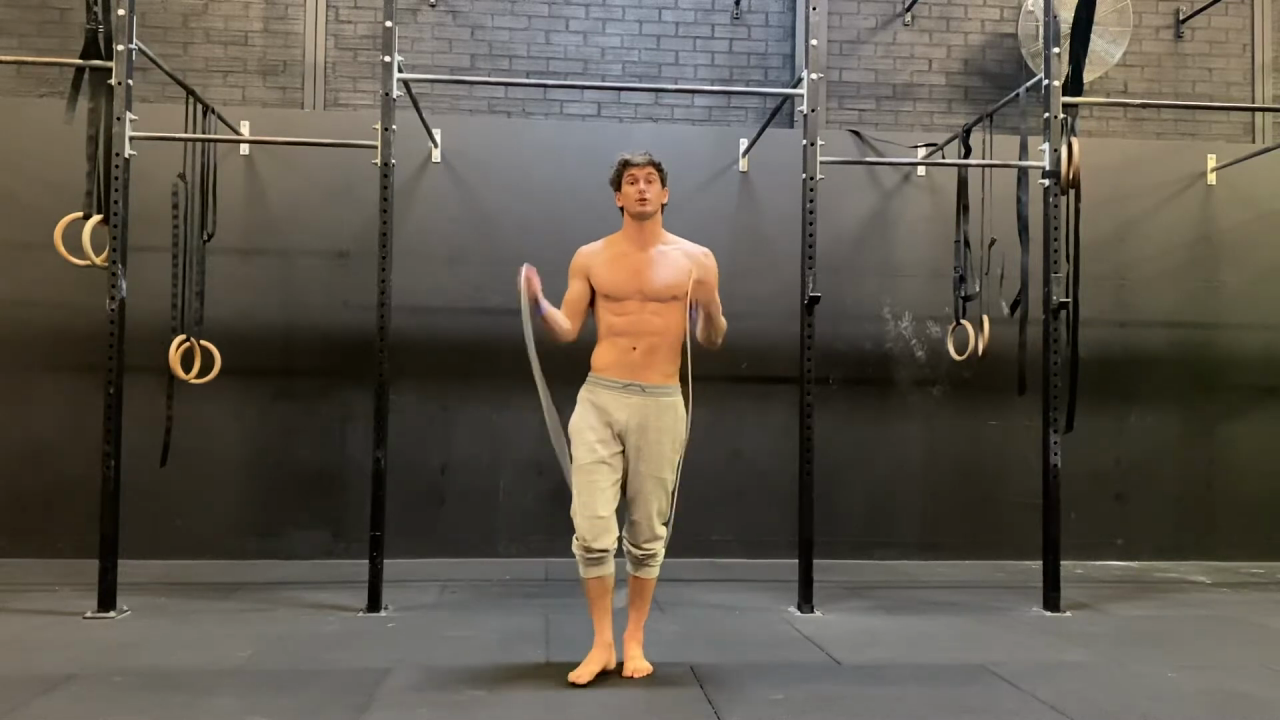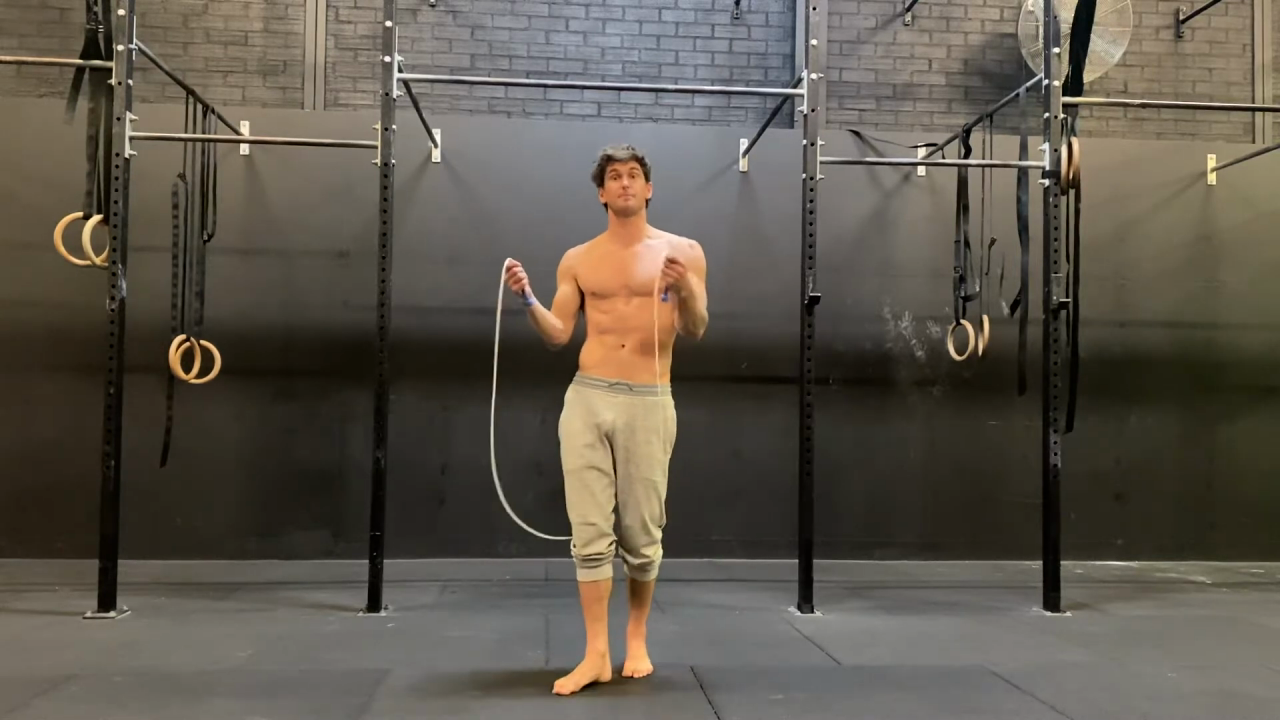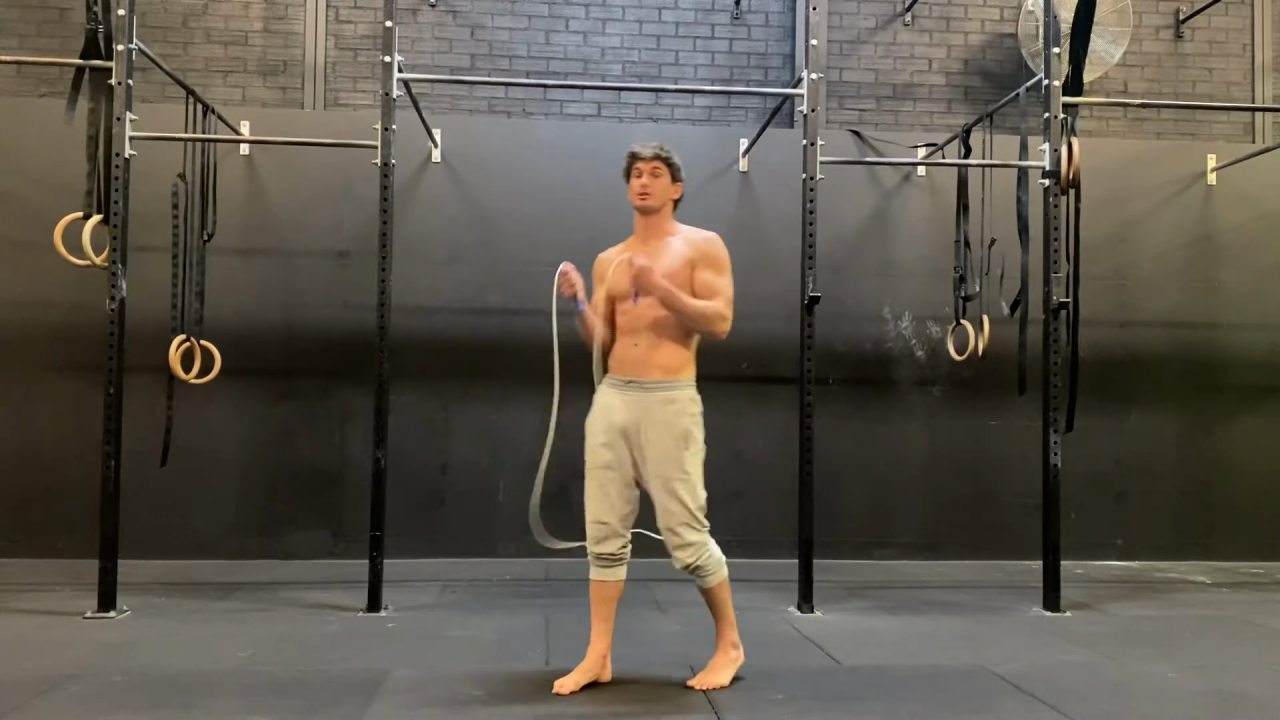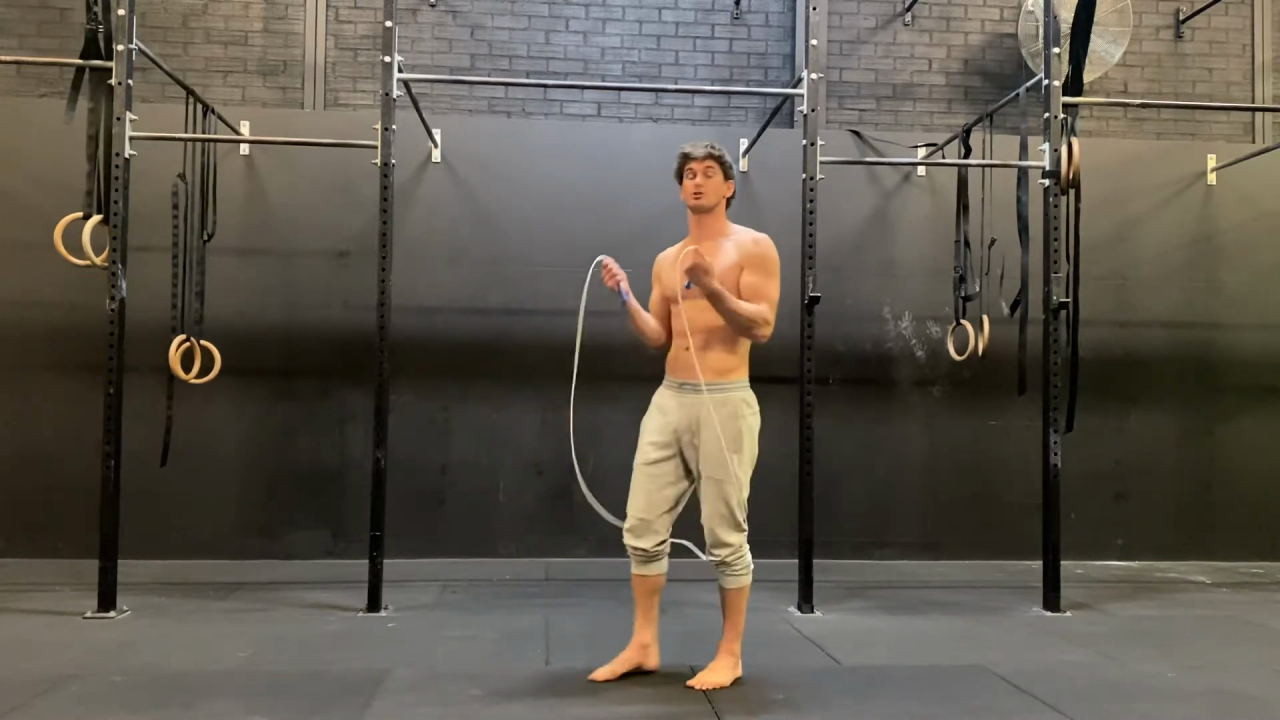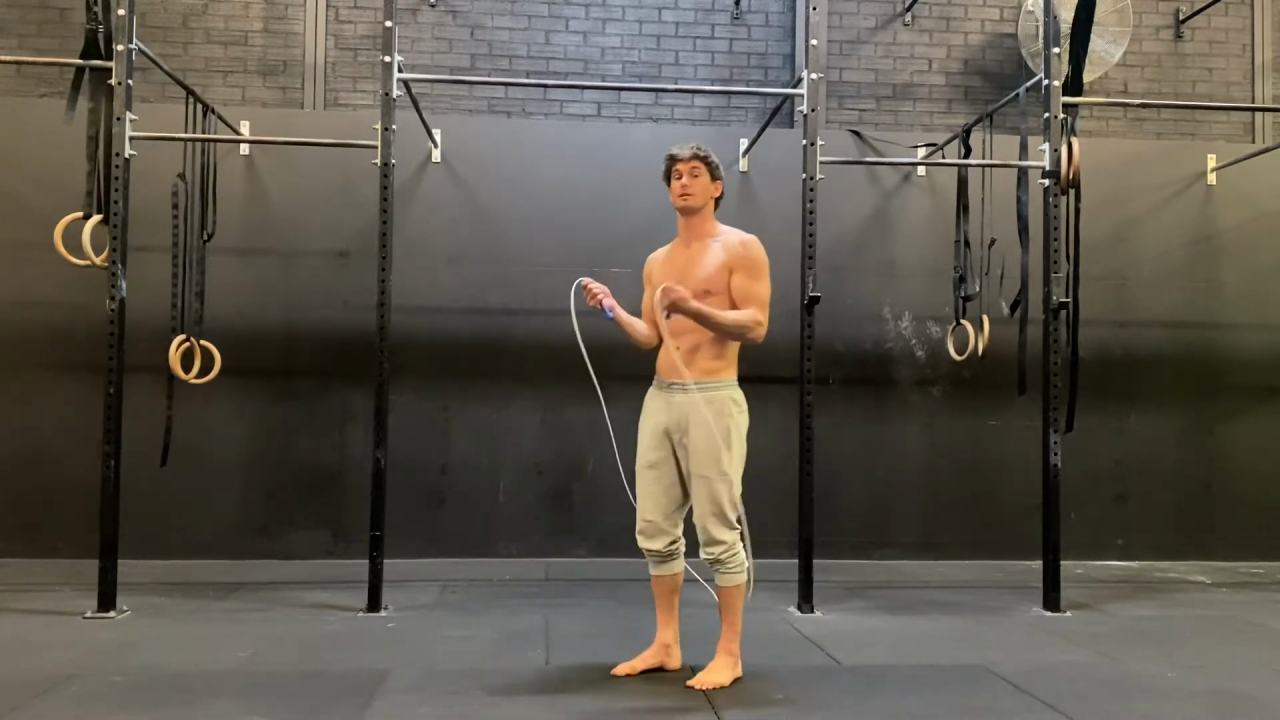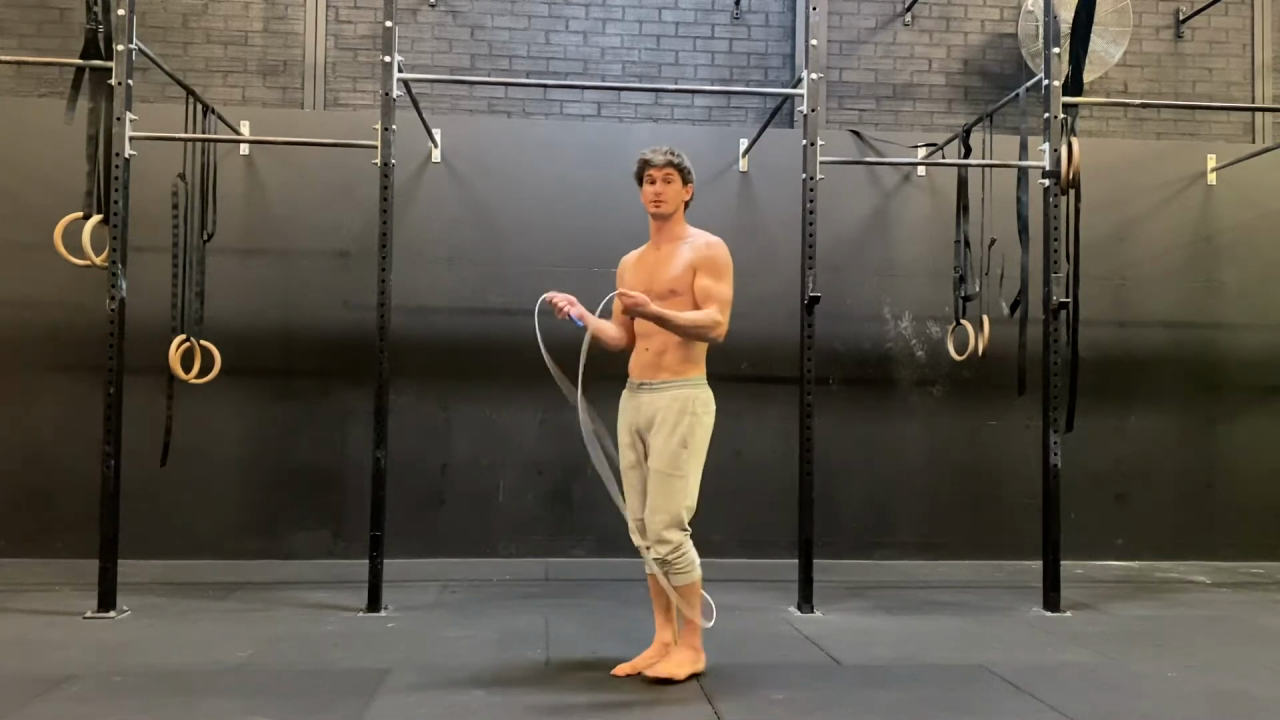
dt=0.5s
person 1, frame 1
left shoulder: (694, 257)
right shoulder: (590, 256)
left elbow: (711, 339)
right elbow: (567, 328)
left wrist: (712, 309)
right wrist: (538, 302)
left hip: (660, 404)
right hip: (599, 399)
left knee: (647, 532)
right knee: (592, 527)
left ankle: (634, 640)
right ankle: (602, 644)
person 1, frame 2
left shoulder: (682, 250)
right shoulder: (577, 259)
left elbow: (695, 329)
right elbow: (558, 334)
left wrist: (685, 290)
right wrist: (528, 298)
left hip: (649, 403)
right hip: (586, 400)
left knee: (642, 534)
right knee: (590, 533)
left ankle: (636, 637)
right ankle: (596, 653)
person 1, frame 3
left shoulder: (702, 245)
right shoulder: (609, 260)
left elbow: (720, 322)
right elbow: (600, 341)
left wrist: (660, 288)
right wrist: (581, 302)
left hip: (669, 402)
right hip: (611, 399)
left knee: (687, 536)
right knee: (604, 532)
left ankle: (729, 644)
right ankle: (597, 656)
person 1, frame 4
left shoulder: (753, 247)
right shoulder: (666, 260)
left elbow: (762, 324)
right elbow: (657, 337)
left wrist: (712, 288)
right wrist: (627, 297)
left hip: (725, 402)
right hip: (668, 400)
left knee: (725, 536)
right knee: (642, 526)
left ankle: (730, 655)
right ankle: (643, 643)
person 1, frame 5
left shoulder: (741, 248)
right shoulder: (656, 262)
left elbow: (756, 325)
left wrist: (695, 309)
right wrist: (613, 309)
left hip: (712, 400)
right hip: (659, 400)
left knee: (719, 533)
right knee: (656, 531)
left ankle: (729, 654)
right ankle: (666, 644)
person 1, frame 6
left shoulder: (707, 249)
right shoulder: (630, 263)
left elbow: (715, 325)
left wrist: (655, 311)
right wrist: (581, 315)
left hip: (682, 399)
right hip: (633, 399)
left knee: (667, 527)
right knee: (644, 530)
left ankle: (691, 644)
right ankle: (664, 640)
